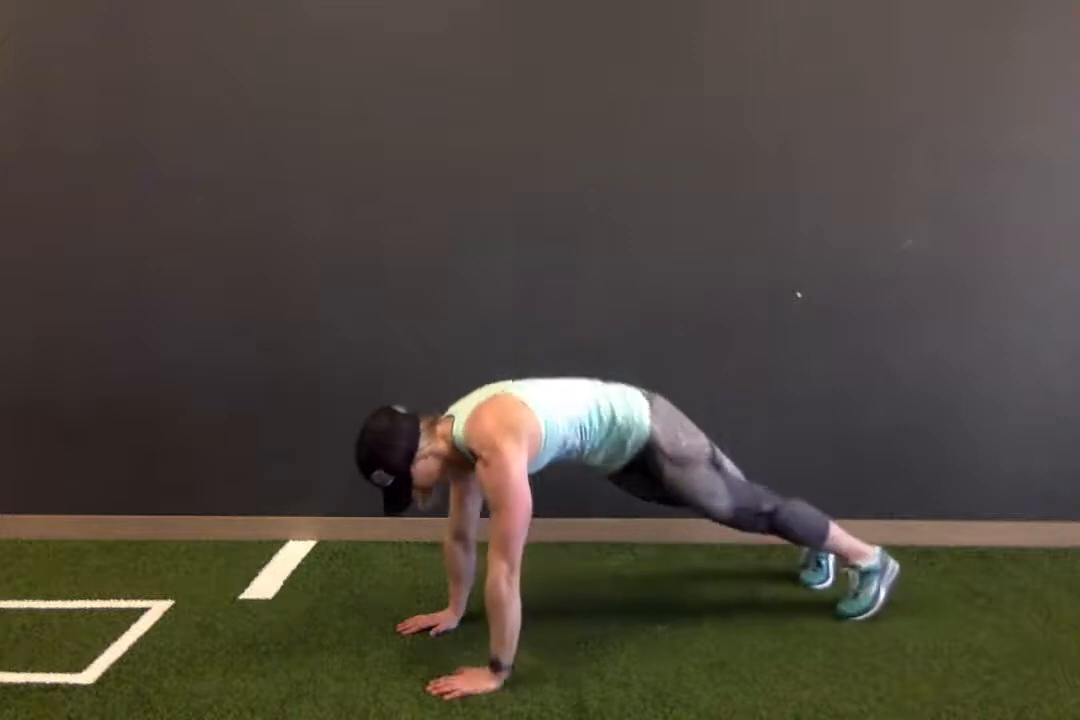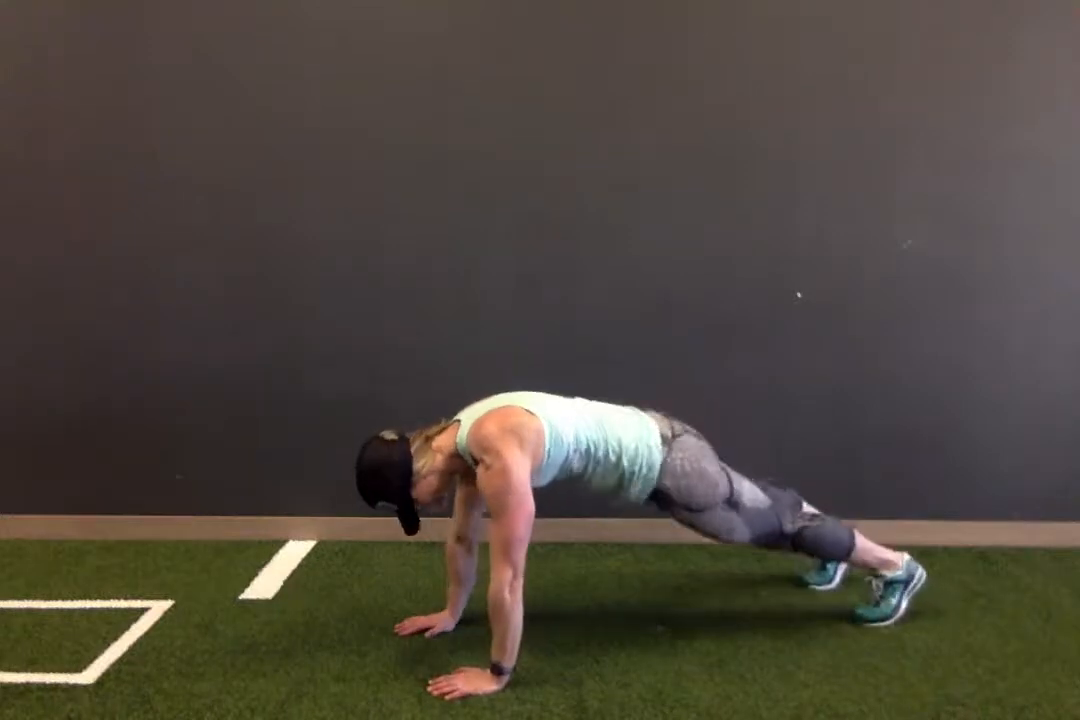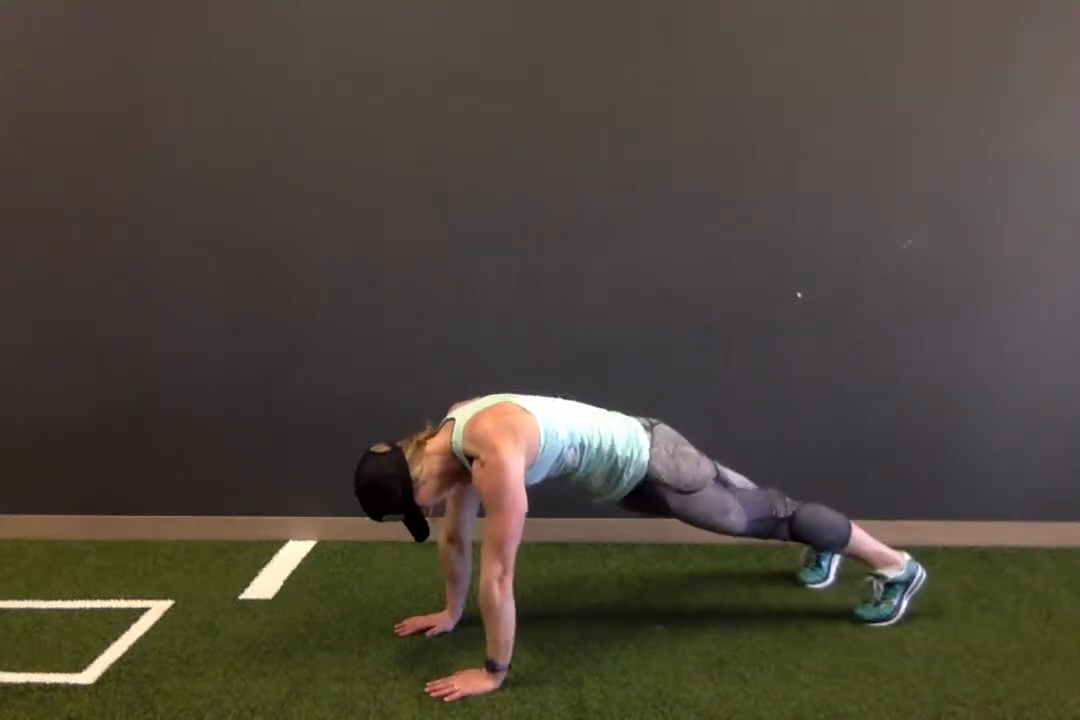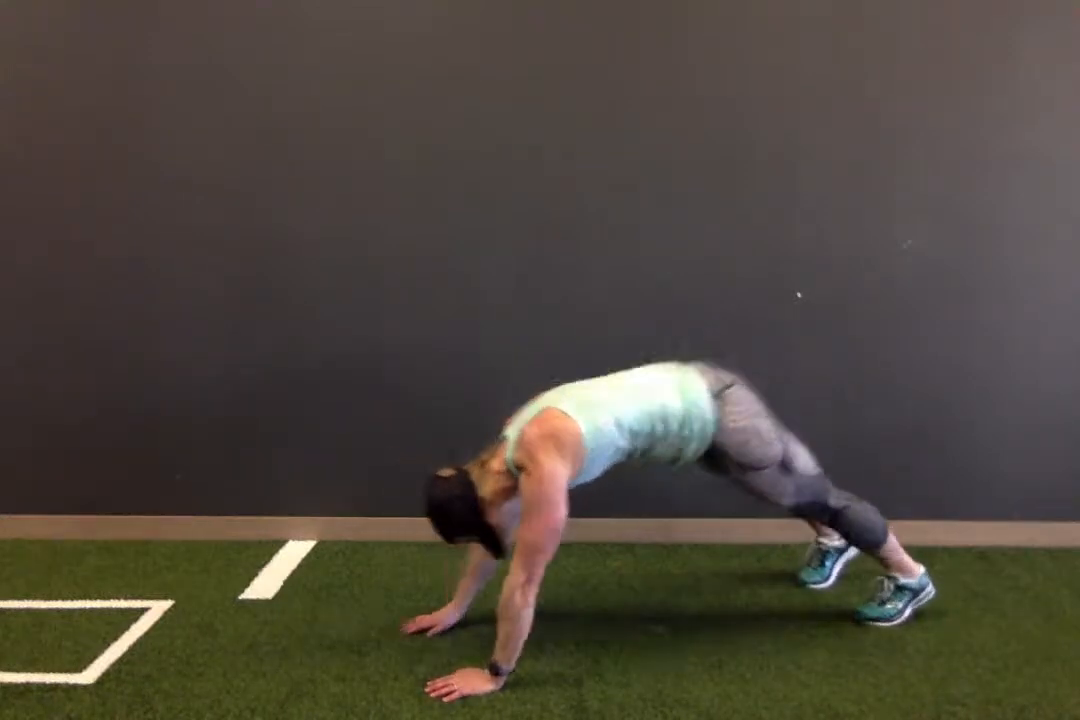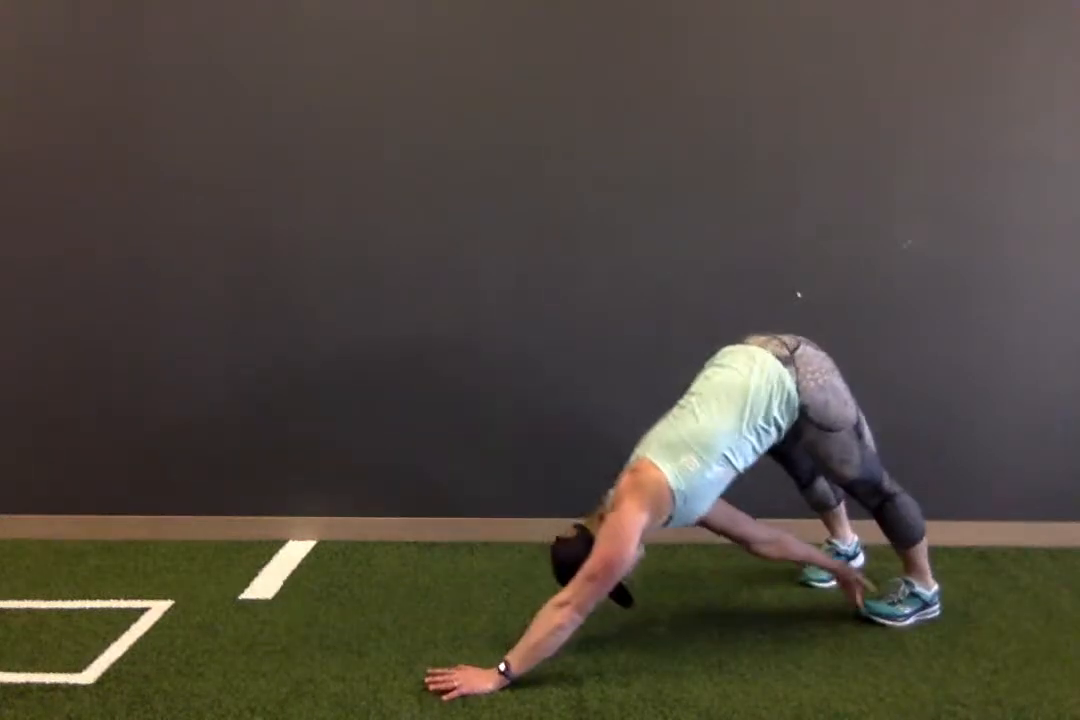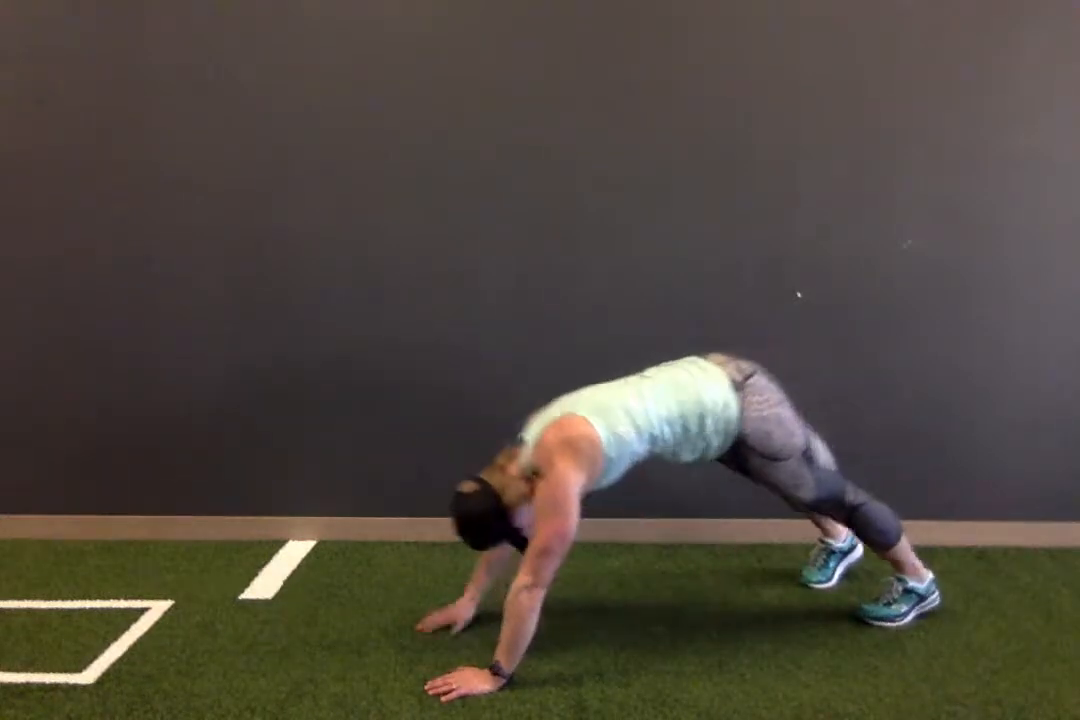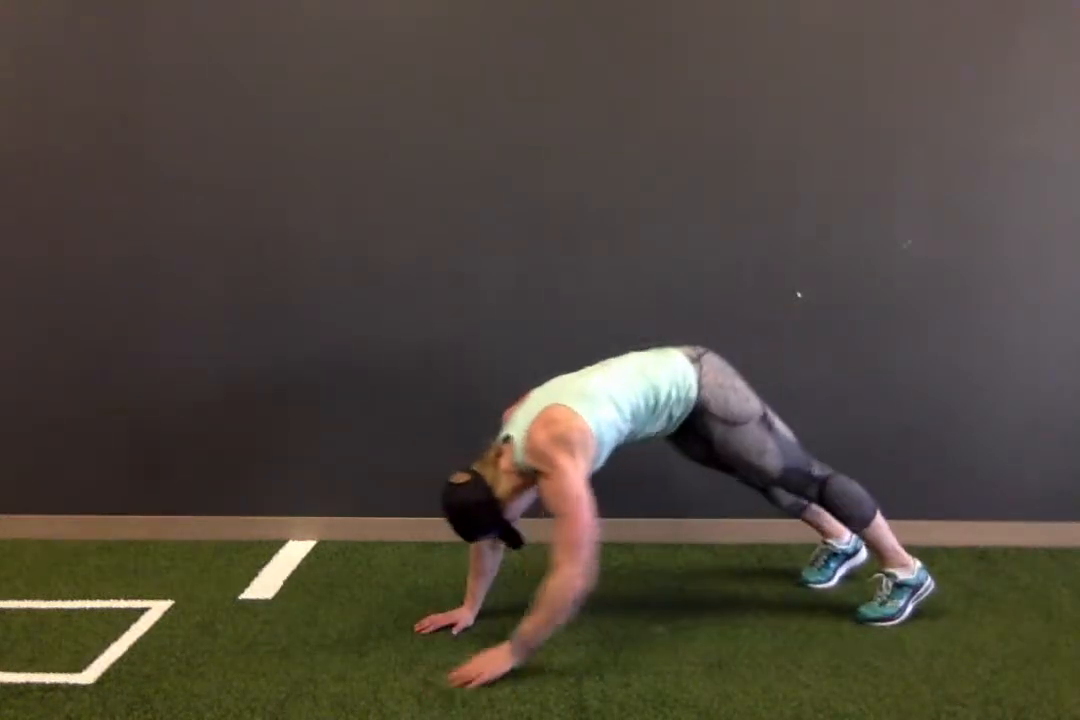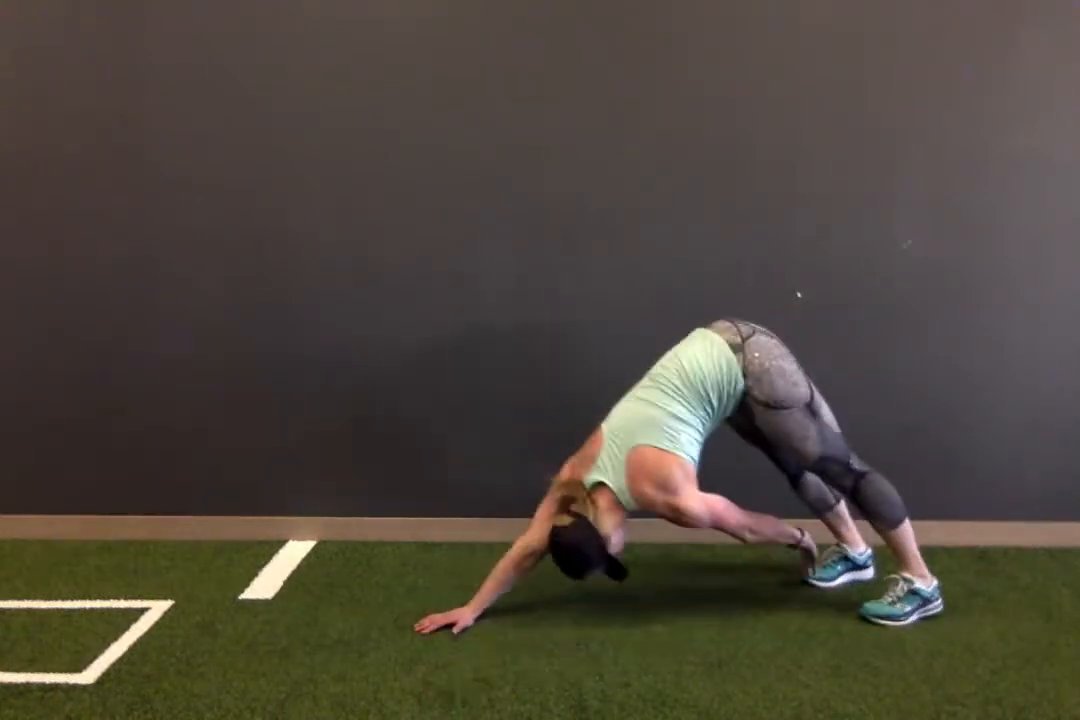
dt=0.5s
person 1, frame 1
left shoulder: (495, 446)
right shoulder: (453, 438)
left elbow: (505, 568)
right elbow: (460, 534)
left wrist: (495, 672)
right wrist: (453, 610)
left hip: (646, 428)
right hip: (617, 448)
left knee: (746, 505)
right knee: (713, 498)
left ankle: (869, 561)
right ankle: (813, 545)
person 1, frame 2
left shoulder: (497, 454)
right shoulder: (459, 439)
left elbow: (508, 574)
right elbow: (463, 537)
left wrist: (496, 674)
right wrist: (450, 612)
left hip: (662, 458)
right hip: (646, 440)
left knee: (766, 525)
right knee: (753, 502)
left ankle: (894, 569)
right ankle: (812, 518)
person 1, frame 3
left shoulder: (493, 451)
right shoulder: (452, 438)
left elbow: (498, 571)
right elbow: (455, 537)
left wrist: (494, 671)
right wrist: (451, 612)
left hip: (646, 461)
right hip: (625, 465)
left knee: (761, 512)
right knee: (748, 507)
left ankle: (896, 568)
right ankle: (821, 545)
person 1, frame 4
left shoulder: (544, 463)
right shoulder: (512, 446)
left elbow: (523, 581)
right elbow: (492, 533)
left wrist: (493, 674)
right wrist: (456, 607)
left hip: (716, 412)
right hip: (691, 391)
left knee: (814, 496)
right knee: (792, 488)
left ankle: (910, 578)
right ankle: (831, 546)
person 1, frame 5
left shoulder: (631, 514)
right shoulder: (655, 493)
left elbow: (569, 608)
right elbow: (751, 534)
right wrist: (829, 567)
left hip: (796, 378)
right hip: (757, 365)
left knee: (869, 484)
right knee: (800, 463)
left ankle: (922, 589)
right ankle: (844, 546)
person 1, frame 6
left shoulder: (561, 465)
right shoulder: (526, 446)
left elbow: (533, 581)
right elbow: (504, 524)
left wrist: (495, 675)
right wrist: (469, 599)
left hip: (739, 403)
right hip: (710, 381)
left knee: (829, 492)
right knee: (800, 485)
left ankle: (916, 582)
right ankle: (838, 547)
person 1, frame 7
left shoulder: (556, 461)
right shoulder: (510, 436)
left elbow: (574, 574)
right elbow: (488, 532)
left wrist: (513, 652)
right wrist: (469, 607)
left hip: (694, 386)
right hip: (673, 387)
left knee: (799, 472)
right knee: (758, 471)
left ankle: (904, 571)
right ankle: (841, 543)
person 1, frame 8
left shoulder: (660, 494)
right shoulder: (578, 473)
left elbow: (748, 526)
right elbow: (530, 544)
left wrist: (799, 539)
right wrist: (471, 609)
left hip: (748, 362)
right hip: (720, 347)
left knee: (839, 466)
right knee: (791, 457)
left ankle: (920, 583)
right ankle: (852, 552)
